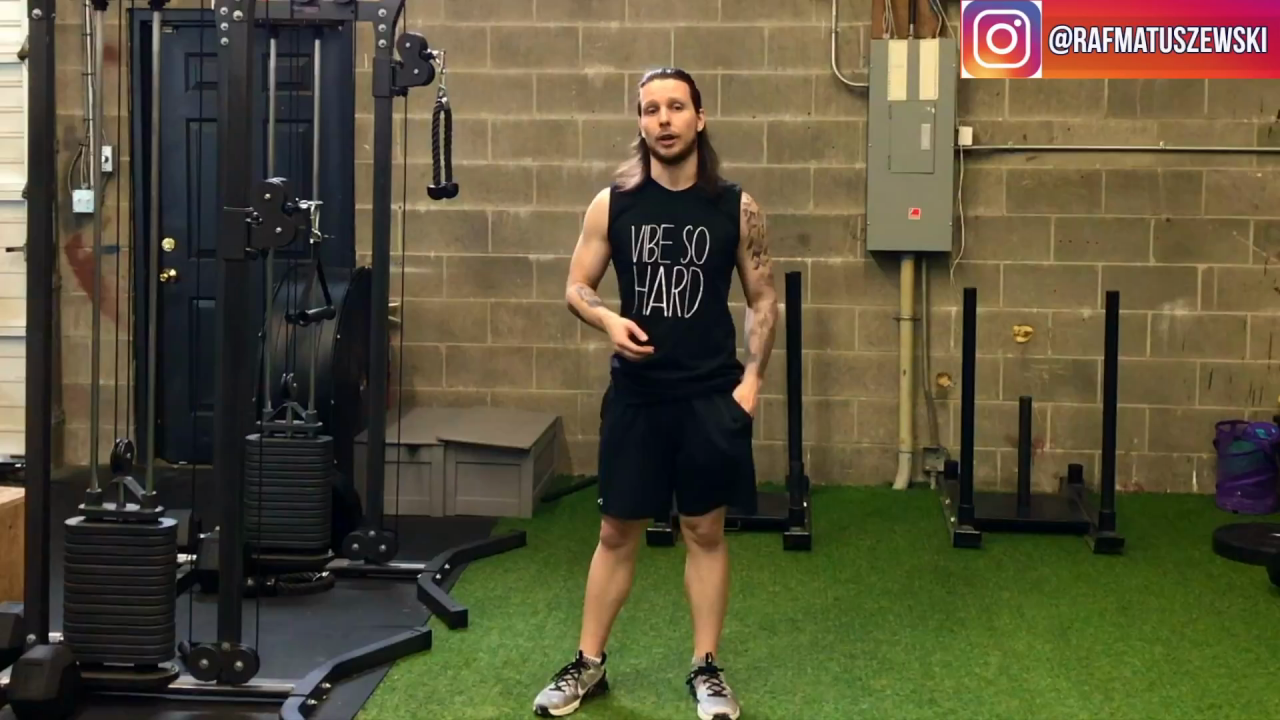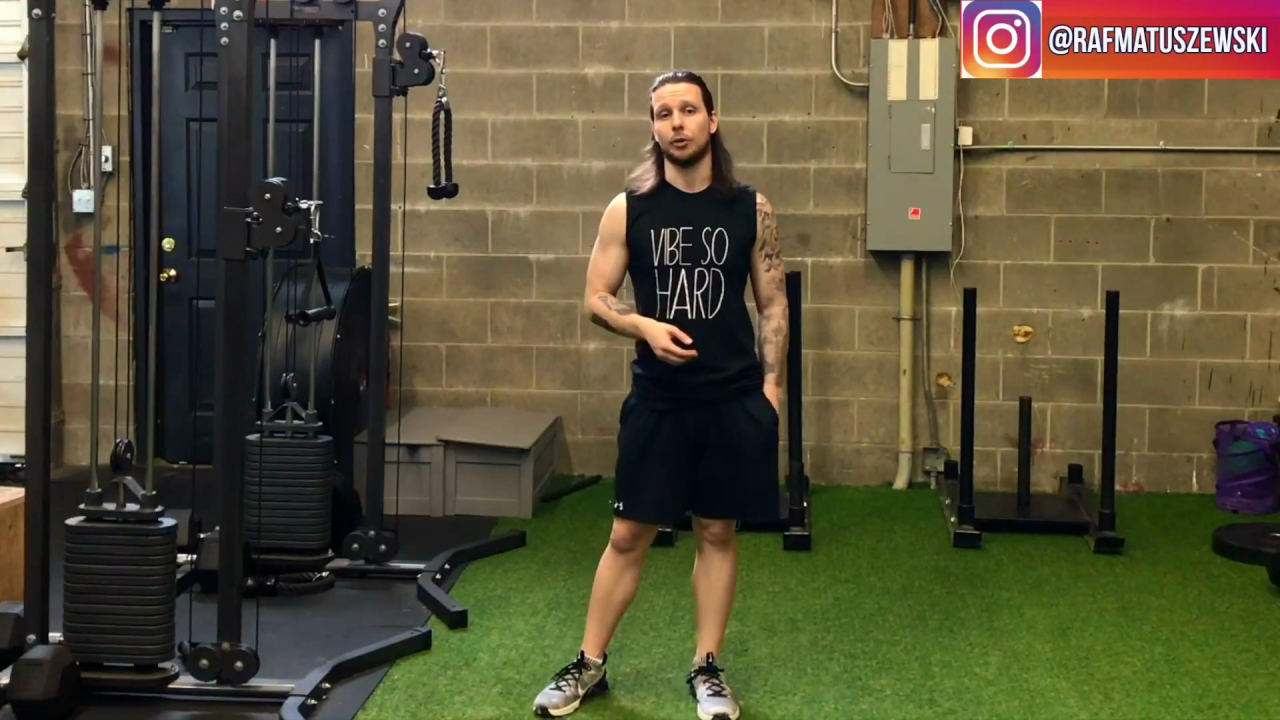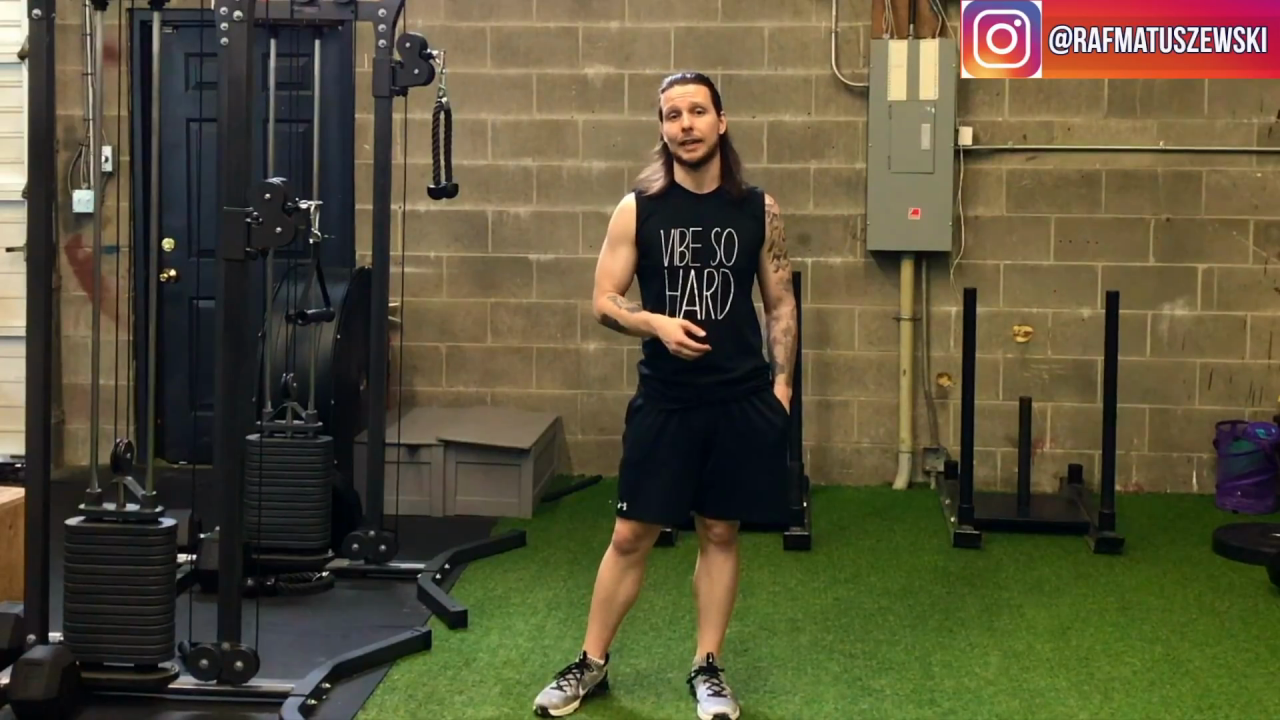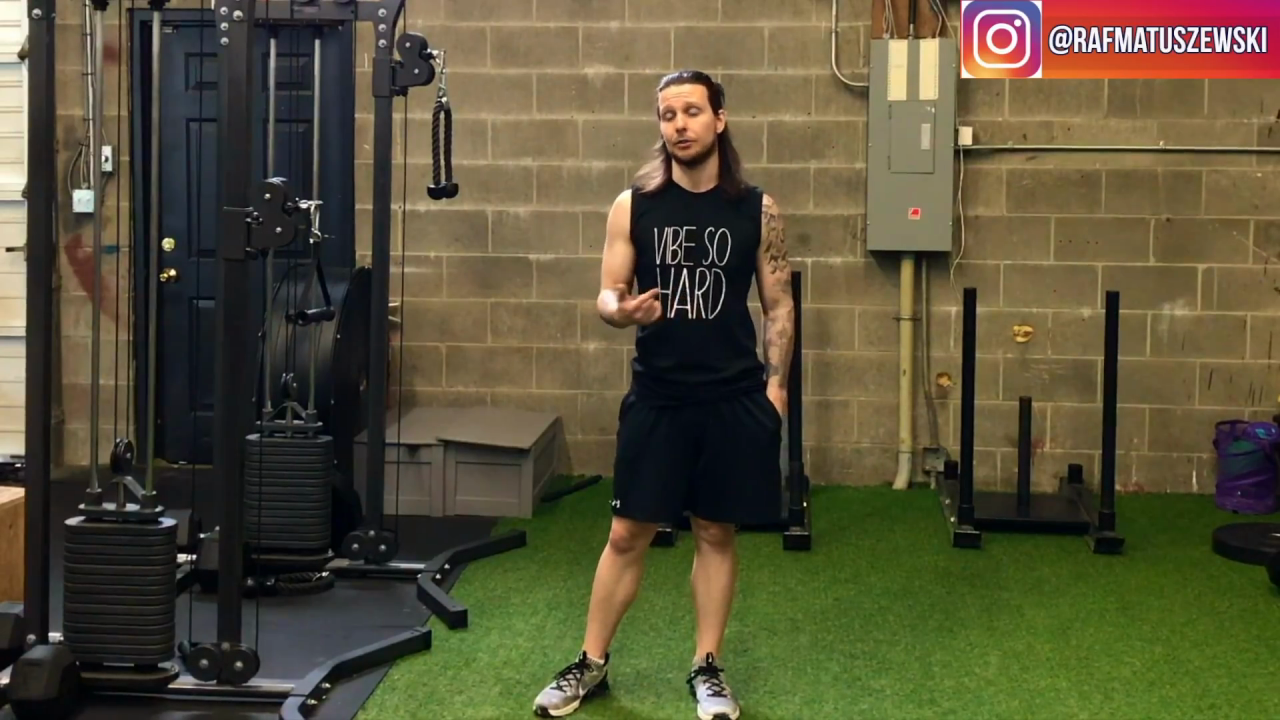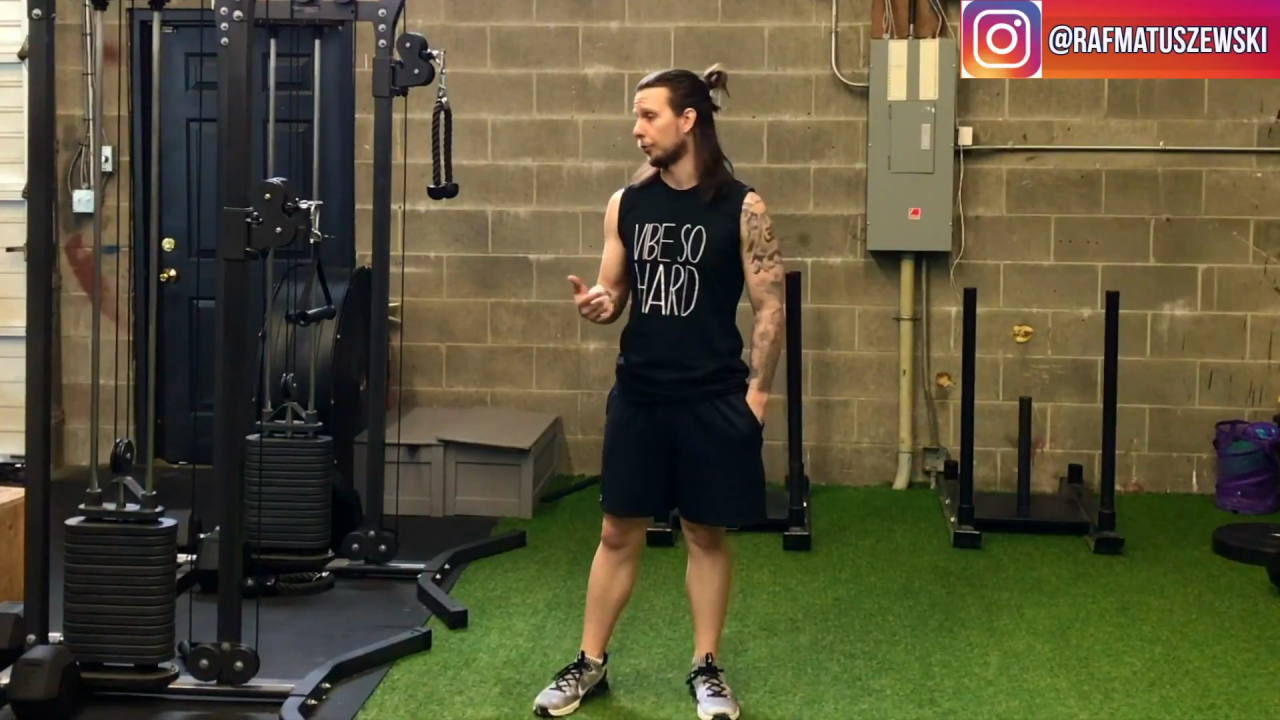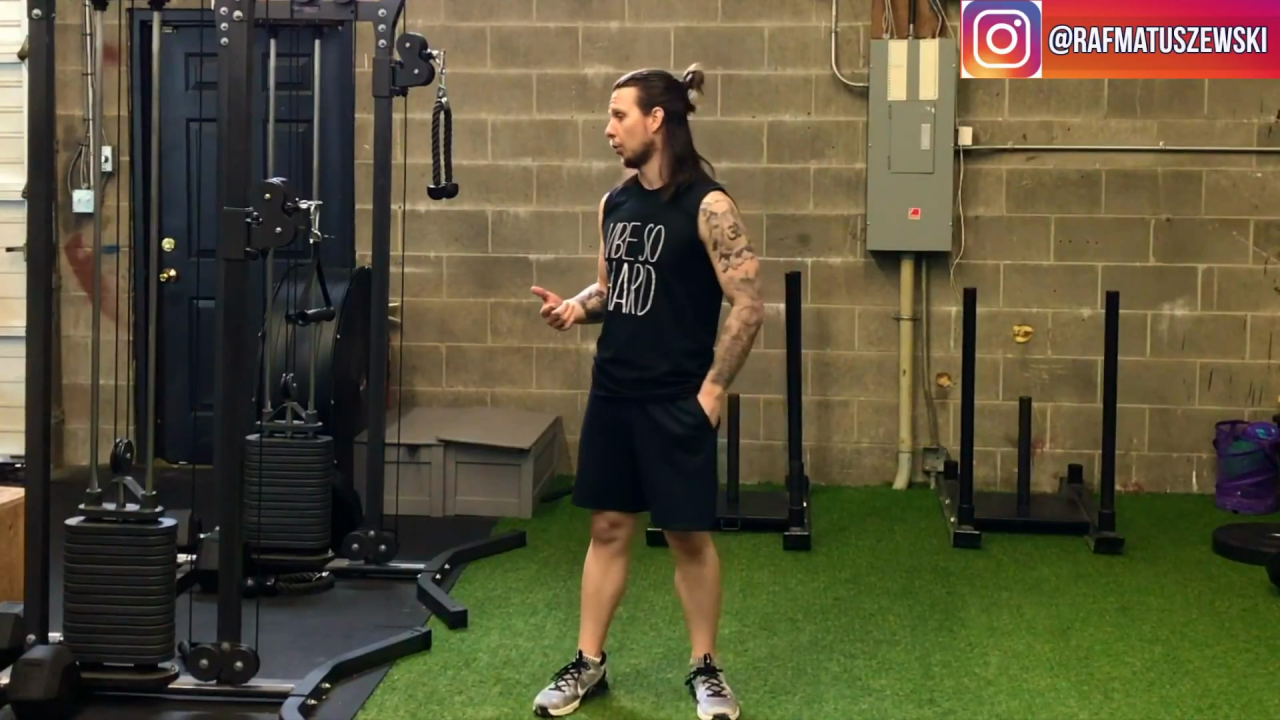
dt=0.3s
person 1, frame 1
left shoulder: (736, 206)
right shoulder: (612, 203)
left elbow: (762, 297)
right elbow: (576, 286)
left wrist: (752, 376)
right wrist: (608, 319)
left hip: (711, 396)
right hip: (636, 395)
left knee: (706, 530)
right knee: (618, 529)
right ankle: (588, 663)
person 1, frame 2
left shoulder: (750, 208)
right shoulder: (628, 208)
left elbow: (773, 303)
right elbow: (596, 296)
left wrist: (771, 383)
right wrist: (645, 326)
left hip: (734, 399)
right hip: (657, 399)
left knee: (718, 531)
right knee: (629, 533)
right ankle: (589, 664)
person 1, frame 3
left shoulder: (759, 210)
right shoulder: (637, 209)
left elbow: (781, 303)
right elbow: (604, 300)
left wrist: (781, 382)
right wrist: (658, 323)
left hip: (741, 398)
right hip: (664, 398)
left knee: (720, 532)
right knee: (631, 534)
left ankle: (707, 668)
right ankle: (590, 663)
person 1, frame 4
left shoulder: (757, 209)
right shoulder: (634, 204)
left elbow: (779, 305)
right elbow: (606, 293)
left wrist: (775, 384)
right wrist: (625, 310)
left hip: (733, 398)
right hip: (656, 396)
left knee: (716, 533)
right knee: (628, 532)
left ankle: (706, 668)
right ankle: (591, 663)
person 1, frame 5
left shoulder: (741, 206)
right shoulder: (627, 203)
left elbow: (770, 306)
right elbow: (614, 287)
left wrist: (756, 389)
right wrist: (599, 303)
left hip: (712, 399)
right hip: (637, 395)
left knee: (707, 533)
right knee: (619, 530)
right ankle: (589, 663)
person 1, frame 6
left shoulder: (708, 205)
right shoulder: (615, 203)
left elbow: (748, 305)
left wrist: (713, 388)
right wrist: (574, 307)
left hip: (676, 399)
right hip: (612, 393)
left knee: (688, 536)
right knee: (608, 527)
left ankle: (704, 667)
right ankle: (588, 662)
